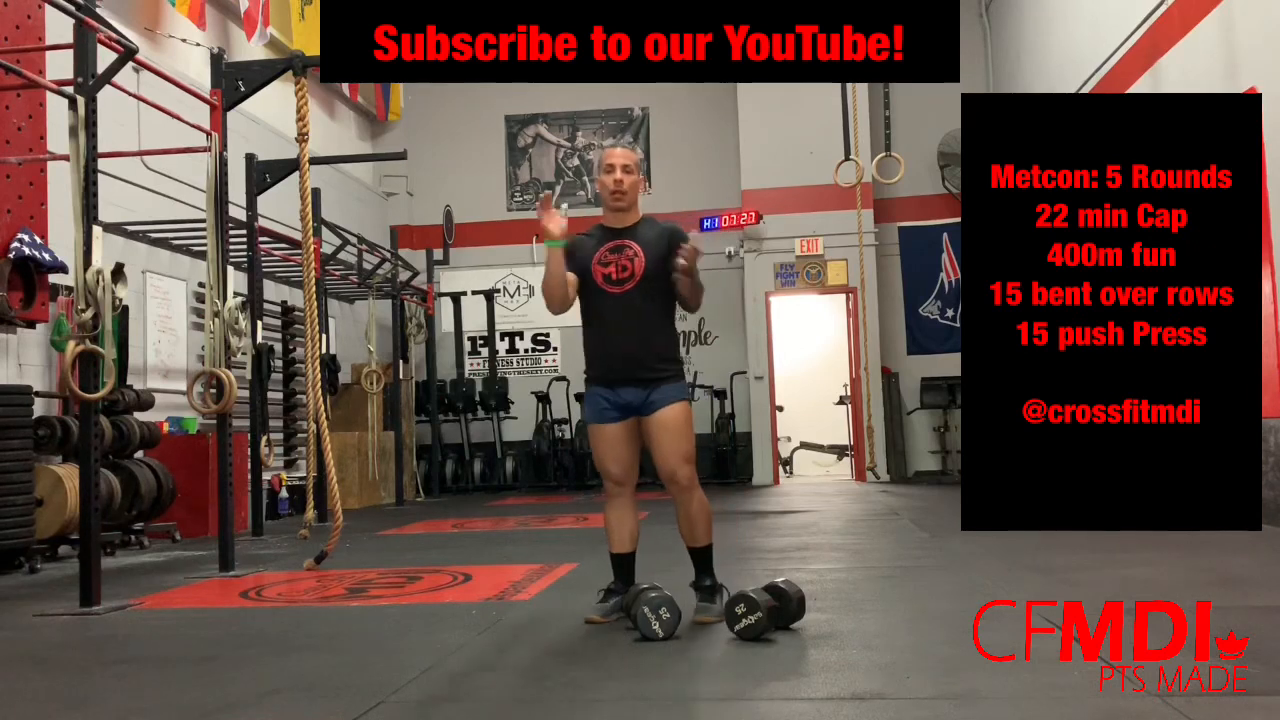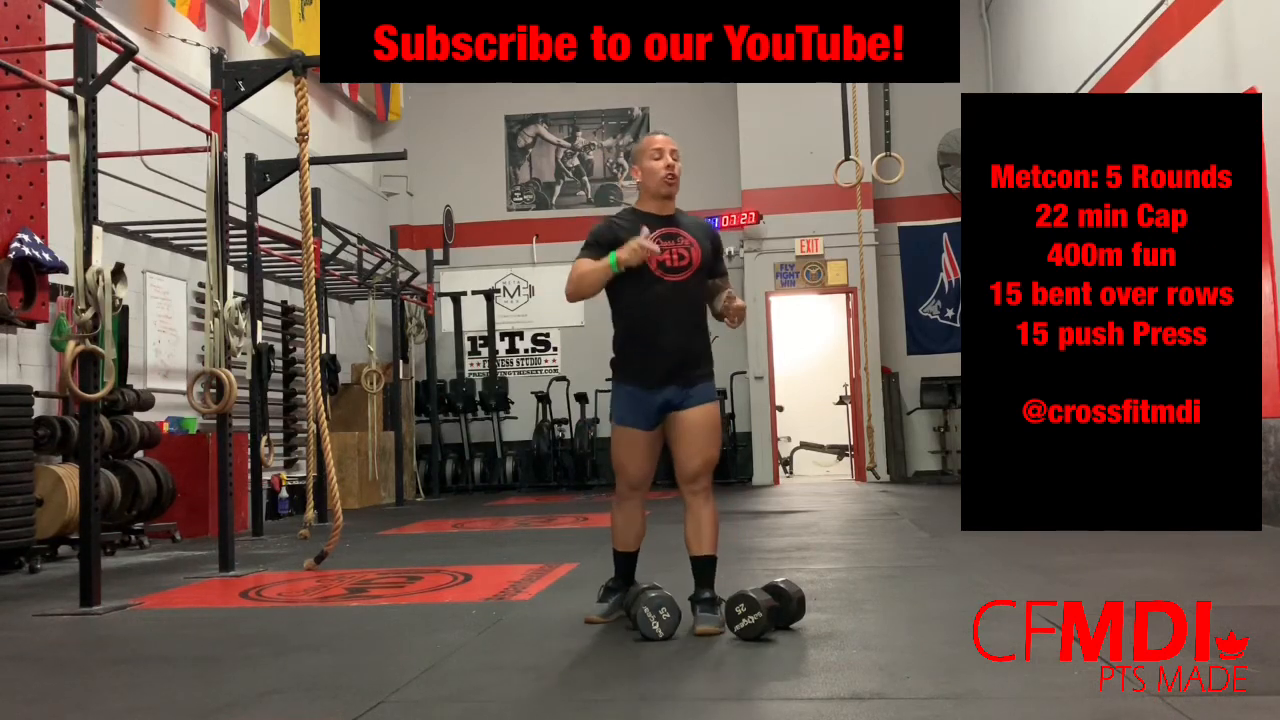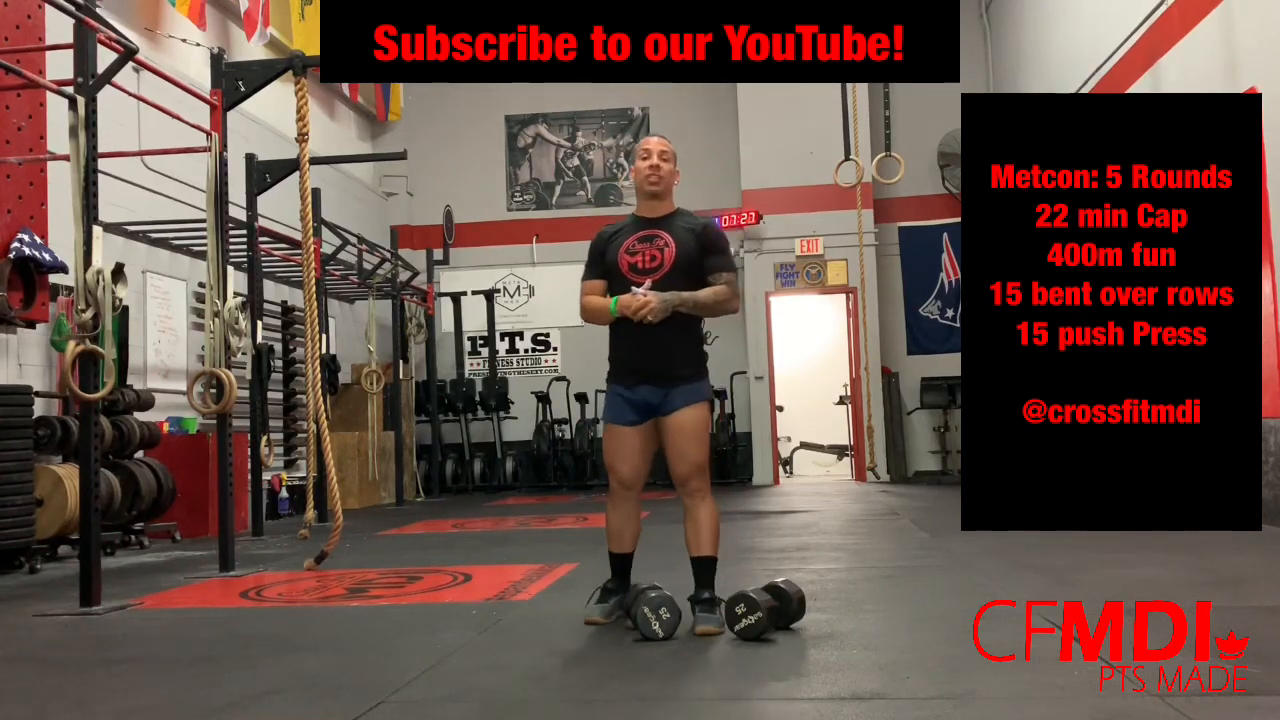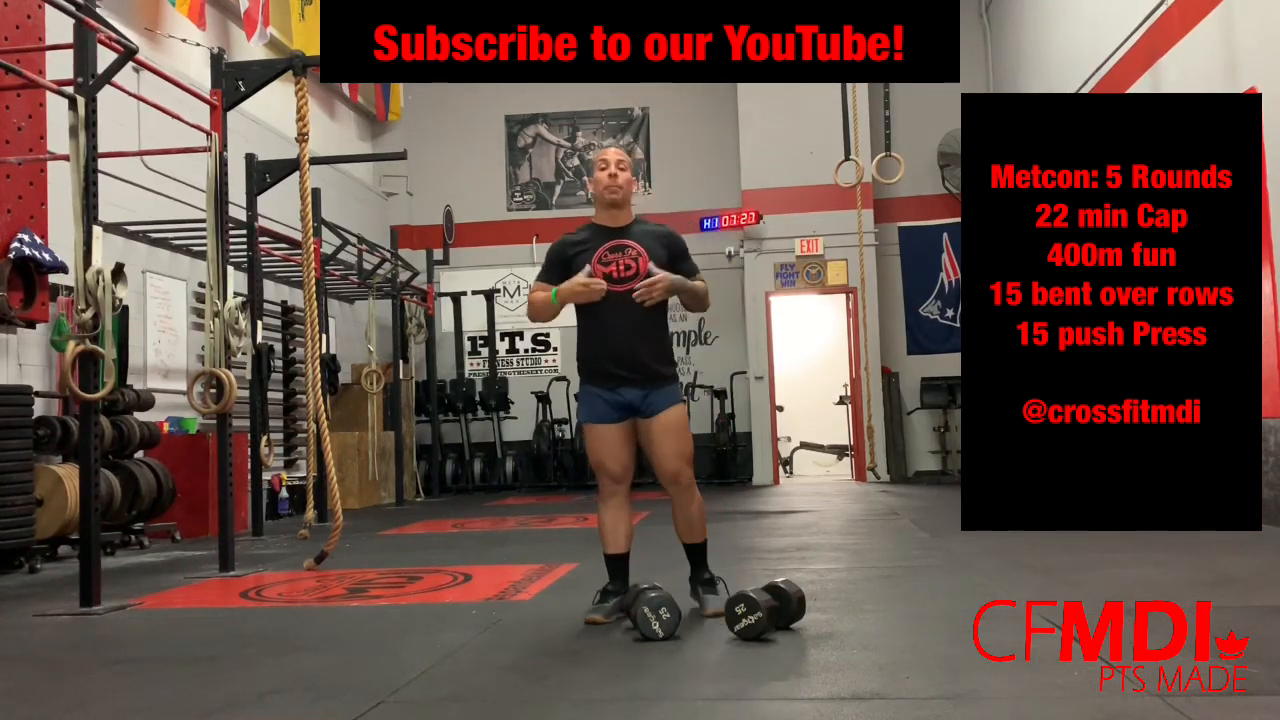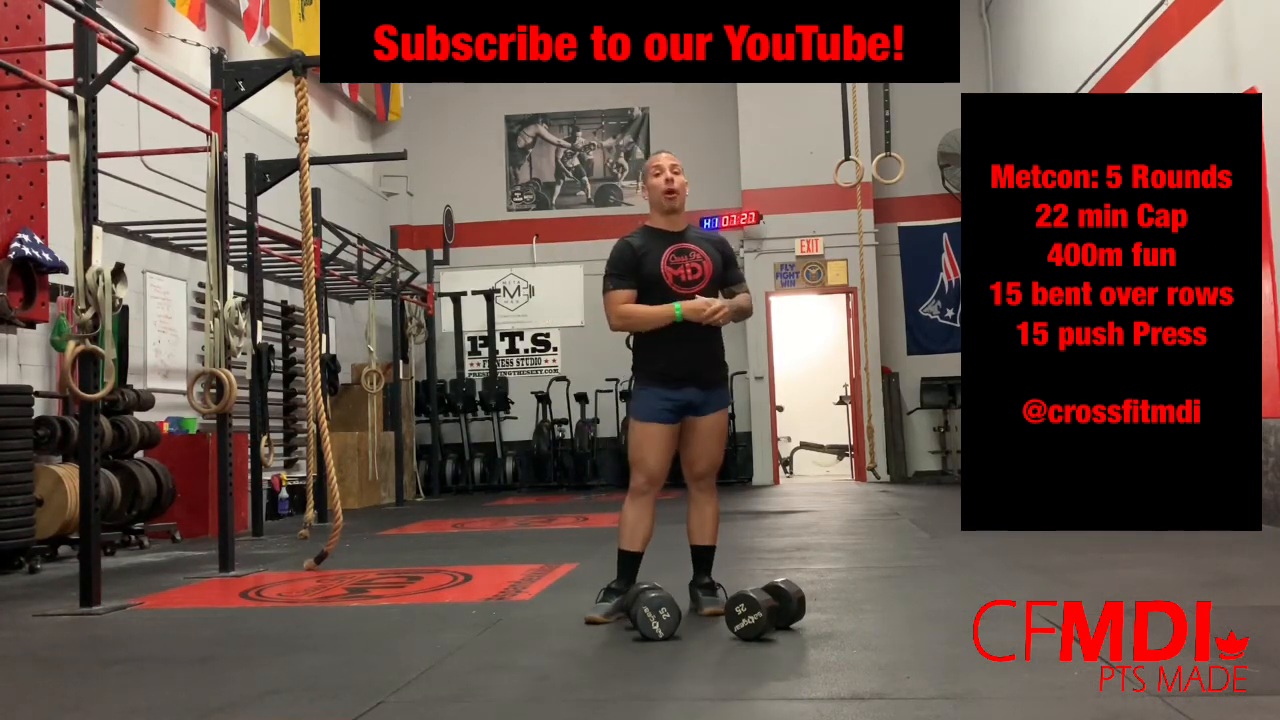
dt=0.7s
person 1, frame 1
left shoulder: (665, 235)
right shoulder: (575, 244)
left elbow: (691, 301)
right elbow: (557, 302)
left wrist: (689, 273)
right wrist: (557, 245)
left hip: (662, 380)
right hip: (605, 387)
left knee: (682, 480)
right knee: (617, 485)
left ankle: (707, 584)
right ankle: (623, 587)
person 1, frame 2
left shoulder: (703, 231)
right shoulder: (613, 230)
left elbow: (717, 290)
right elbow: (574, 289)
left wrist: (730, 306)
right wrist: (619, 257)
left hip: (695, 380)
right hip: (636, 382)
left knee: (697, 484)
right knee: (630, 487)
left ankle: (705, 595)
right ankle: (622, 584)
person 1, frame 3
left shoulder: (701, 230)
right shoulder: (608, 238)
left elbow: (729, 296)
right elbow: (587, 306)
left wrist: (672, 299)
right wrist: (621, 303)
left hip: (684, 381)
right hip: (625, 384)
left knee: (693, 484)
right knee: (623, 487)
left ankle: (705, 595)
right ankle: (617, 586)
person 1, frame 4
left shoulder: (663, 239)
right shoulder: (570, 246)
left elbow: (702, 299)
right elbow: (535, 309)
left wrist: (676, 284)
right wrist: (565, 292)
left hip: (658, 383)
right hip: (600, 388)
left knee: (680, 479)
right knee: (612, 485)
left ankle: (703, 576)
right ankle: (617, 587)
person 1, frame 5
left shoulder: (716, 244)
right shoulder: (631, 248)
left elbow: (744, 298)
right elbow: (618, 316)
left wrist: (729, 307)
right wrist: (683, 309)
left hip: (710, 384)
right hip: (656, 386)
left knee: (703, 481)
right knee: (643, 484)
left ankle: (702, 581)
right ankle: (622, 586)
